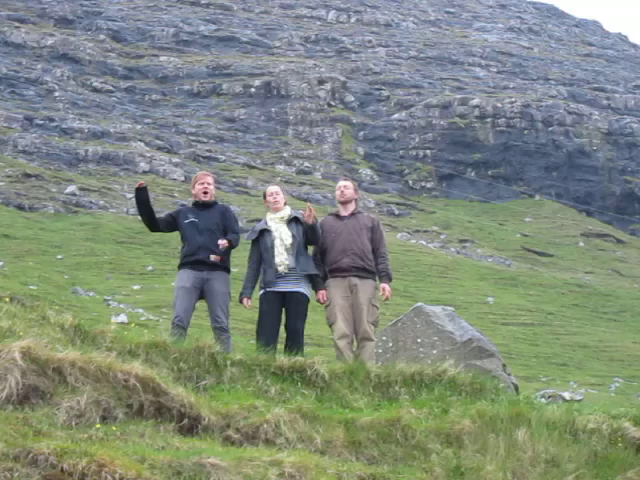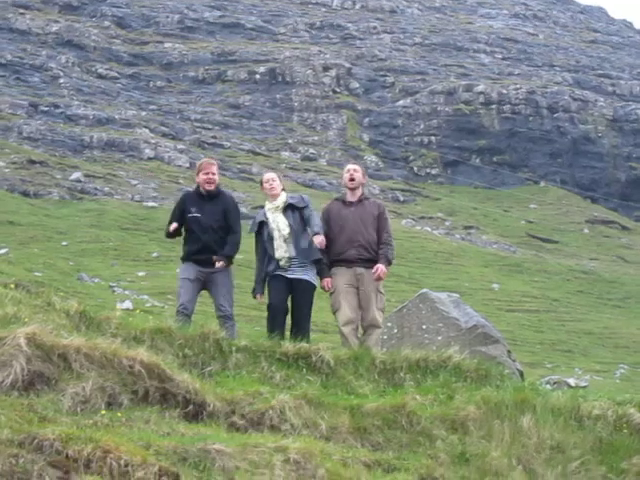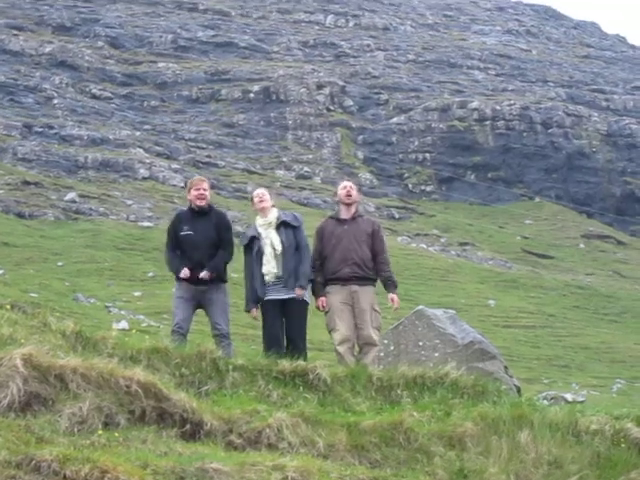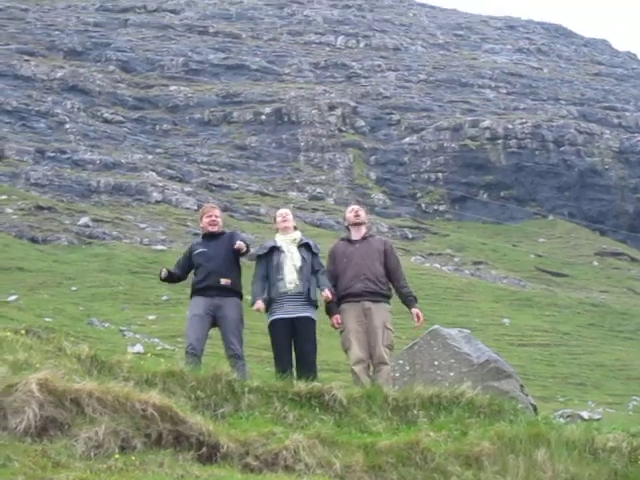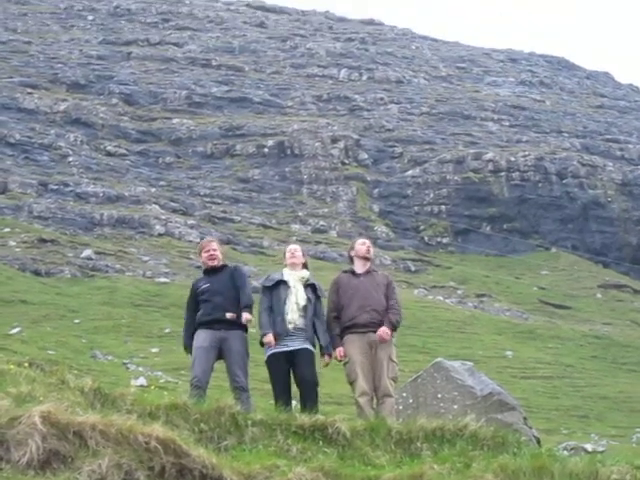
dt=0.3s
person 1, frame 1
left shoulder: (371, 221)
right shoulder: (325, 224)
left elbow: (381, 254)
right elbow: (318, 257)
left wrist: (385, 279)
right wrist: (319, 286)
left hip: (365, 281)
right hip: (336, 282)
left knee: (366, 333)
right knee: (341, 333)
person 1, frame 2
left shoulder: (377, 207)
right shoulder: (331, 209)
left elbow: (386, 240)
right elbow: (324, 243)
left wrist: (384, 262)
left hip: (369, 270)
right hip: (342, 271)
left knee: (373, 320)
right knee: (346, 321)
person 1, frame 3
left shoulder: (371, 225)
right shoulder: (325, 227)
left elbow: (381, 260)
right elbow: (317, 262)
left wrist: (391, 288)
right wrist: (318, 292)
left hip: (364, 288)
right hip: (335, 289)
left knee: (369, 338)
right knee: (342, 339)
person 1, frame 4
left shoulder: (383, 245)
right shoulder: (337, 249)
left elbow: (397, 277)
right elbow: (330, 282)
left wrist: (412, 303)
right wrist: (333, 310)
left hip: (379, 305)
right hip: (350, 306)
left knee: (381, 357)
right knee: (357, 359)
person 1, frame 5
left shoulder: (384, 279)
right shoulder: (340, 281)
left elbow: (395, 309)
right elbow: (332, 315)
left wrist: (388, 326)
right wrist: (336, 343)
left hip: (382, 338)
right hip: (353, 338)
left knee: (386, 389)
right knee: (362, 390)
person 2, frame 1
left shoulder: (223, 211)
right shoulder: (183, 213)
left elbow: (235, 234)
right elbow: (154, 225)
left wrist: (228, 241)
right wrist: (142, 196)
left hip: (217, 273)
right hip: (189, 271)
left knee: (220, 324)
right knee: (179, 320)
person 2, frame 2
left shoulder: (227, 201)
right shoulder: (187, 199)
left elbow: (234, 233)
right elbow: (174, 227)
left wrist: (225, 257)
right wrist: (172, 229)
left hip: (220, 266)
right hip: (192, 264)
left knee: (225, 312)
right knee: (183, 309)
person 2, frame 3
left shoulder: (219, 217)
right shoulder: (180, 218)
left elbow: (227, 249)
right elbow: (172, 249)
left wrist: (212, 271)
right wrist: (178, 268)
left hip: (214, 284)
right hip: (186, 283)
left knee: (221, 331)
right knee: (179, 328)
person 2, frame 4
left shoulder: (231, 238)
right shoulder: (195, 247)
left elbow: (241, 246)
right elbow: (180, 271)
left wrist: (242, 246)
right wrist: (167, 274)
left hip: (229, 299)
right hip: (201, 299)
left knee: (235, 350)
right knee: (193, 348)
person 2, frame 5
left shoulder: (234, 272)
right shoulder: (198, 283)
left elbow: (244, 291)
right elbow: (191, 313)
left wrist: (246, 309)
right wrist: (187, 341)
left hip: (234, 331)
right hip: (205, 332)
left knee: (239, 383)
right knee: (198, 381)
person 3, frame 1
left shoulder: (299, 219)
right shoulder: (261, 228)
left elbow: (313, 240)
right elbow: (254, 263)
left wrist: (311, 224)
right wrist: (246, 292)
left hip: (298, 284)
right hip: (271, 286)
left knee: (295, 329)
right knee: (266, 330)
person 3, frame 2
left shoulder: (299, 203)
right shoulder: (262, 218)
left elbow: (311, 219)
right elbow: (261, 255)
left wrist: (317, 233)
right wrist: (259, 287)
left hip: (304, 270)
right hip: (278, 271)
left knee: (301, 317)
right knee: (276, 306)
person 3, frame 3
left shoulder: (290, 221)
right shoulder: (252, 234)
left elbow: (304, 250)
right elbow: (250, 269)
left wrist: (302, 282)
right wrist: (251, 302)
left hip: (294, 290)
right hip: (269, 293)
left knee: (296, 337)
right knee: (272, 337)
person 3, frame 4
left shoulder: (308, 245)
right shoulder: (268, 249)
left elbow: (319, 270)
right elbow: (259, 277)
left wrist: (325, 287)
right wrist: (258, 298)
left hip: (304, 308)
right hip: (278, 309)
left knee: (306, 354)
right knee: (282, 357)
person 3, frame 5
left shoulder: (311, 286)
right shoulder: (273, 281)
left elbow: (319, 318)
right elbow: (264, 309)
left wrist: (326, 348)
right wrist: (266, 331)
left hip: (302, 342)
right hip: (277, 343)
left knee: (308, 380)
right knee: (281, 391)
